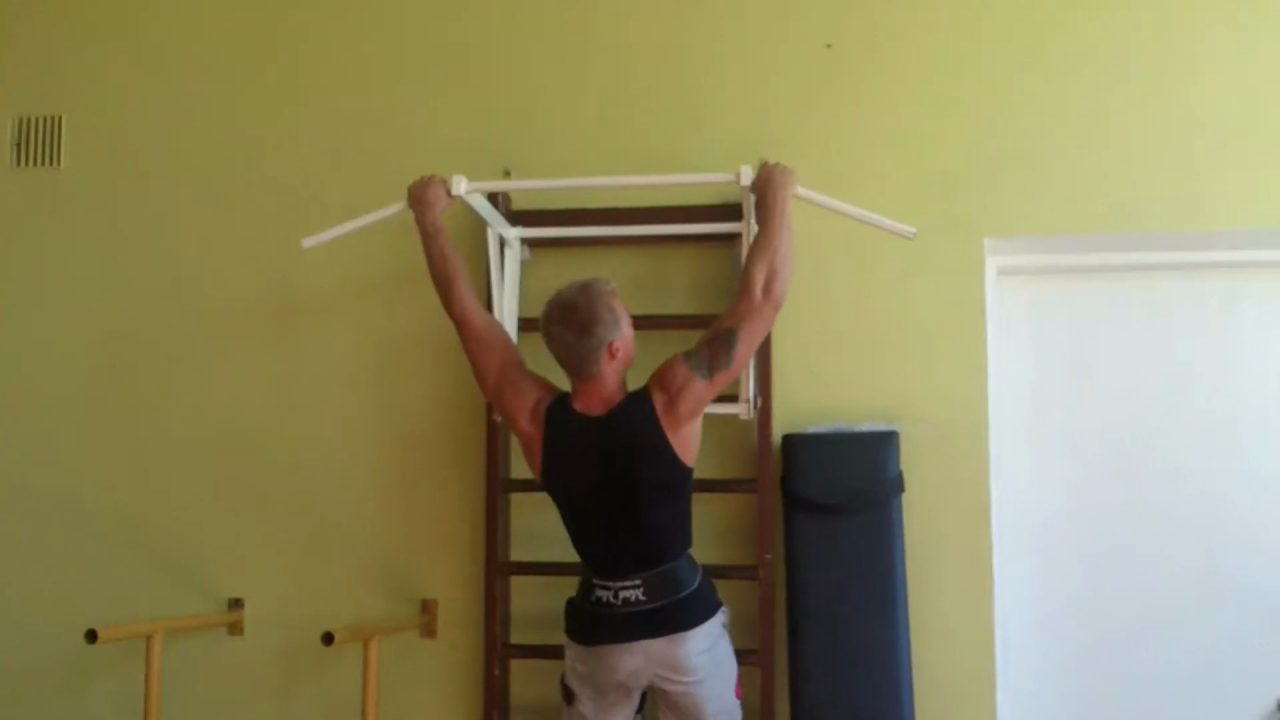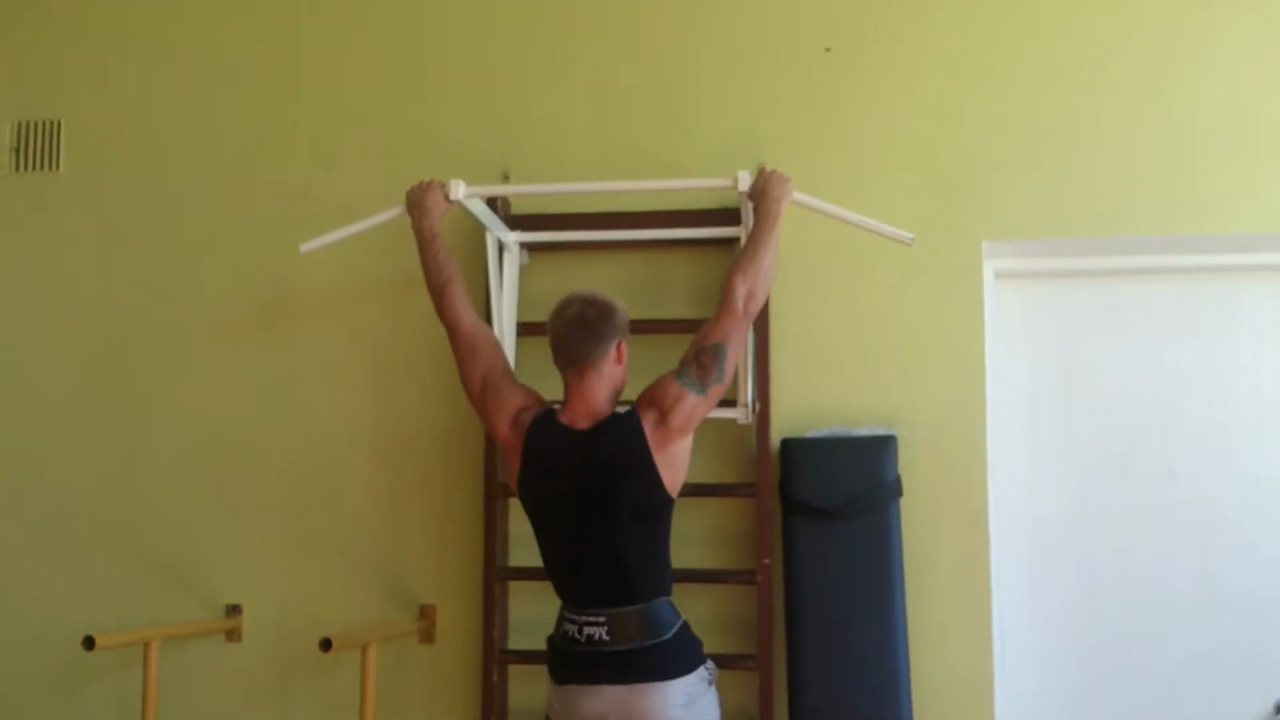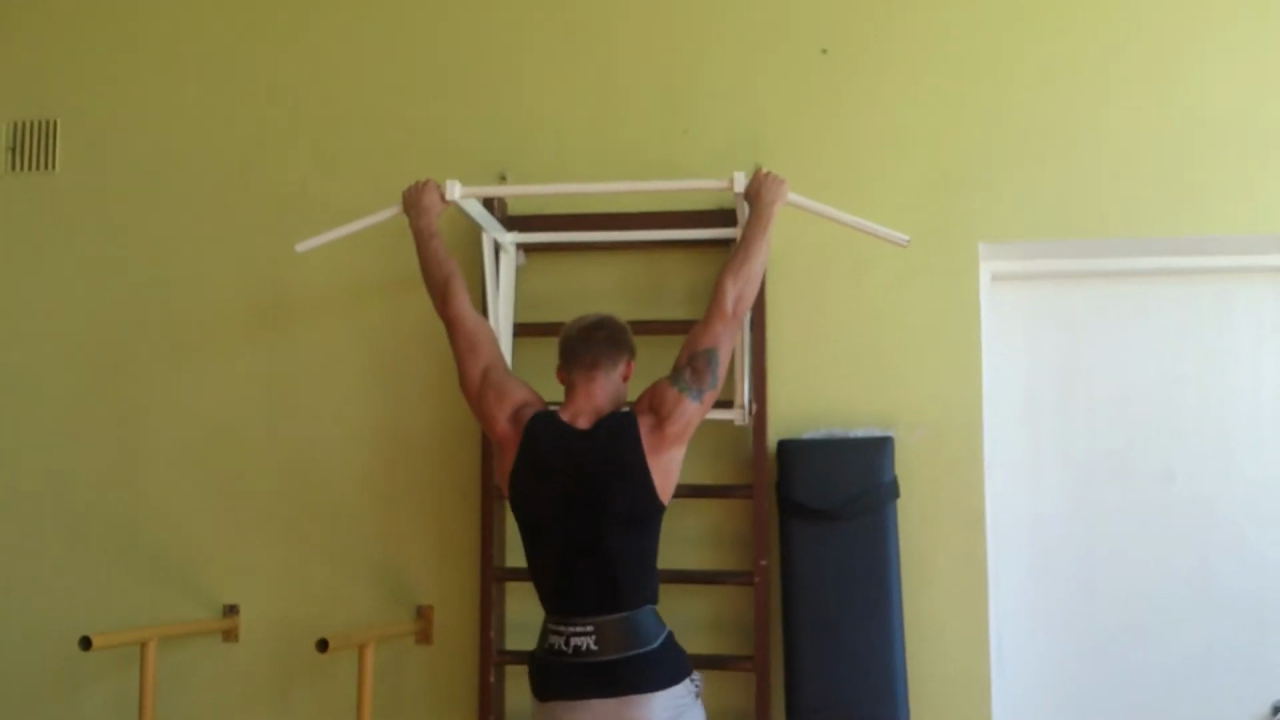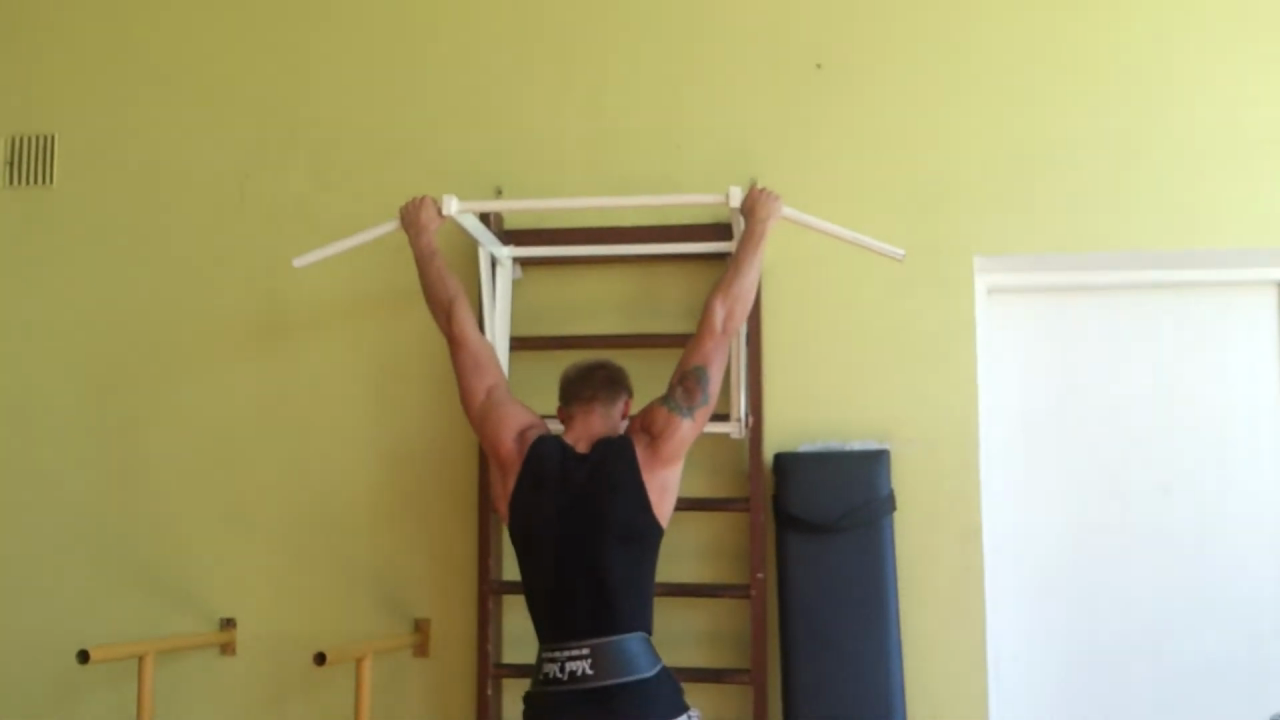
dt=0.5s
person 1, frame 1
left shoulder: (536, 421)
right shoulder: (669, 406)
left elbow: (466, 311)
right elbow: (763, 295)
left wrist: (429, 219)
right wrist: (775, 198)
left hip: (598, 632)
right hip: (683, 623)
person 1, frame 2
left shoulder: (520, 432)
right shoulder: (660, 426)
left elbow: (459, 317)
right elbow: (739, 307)
left wrist: (426, 223)
right wrist: (770, 208)
left hip: (577, 673)
right hip: (662, 670)
person 1, frame 3
left shoulder: (516, 430)
right shoulder: (656, 431)
left elbow: (457, 309)
right elbow: (728, 308)
left wrist: (424, 222)
right wrist: (764, 209)
person 1, frame 4
left shoulder: (517, 455)
right shoulder: (652, 453)
left elbow: (461, 330)
right elbow: (719, 325)
left wrist: (423, 238)
right wrist: (758, 225)
